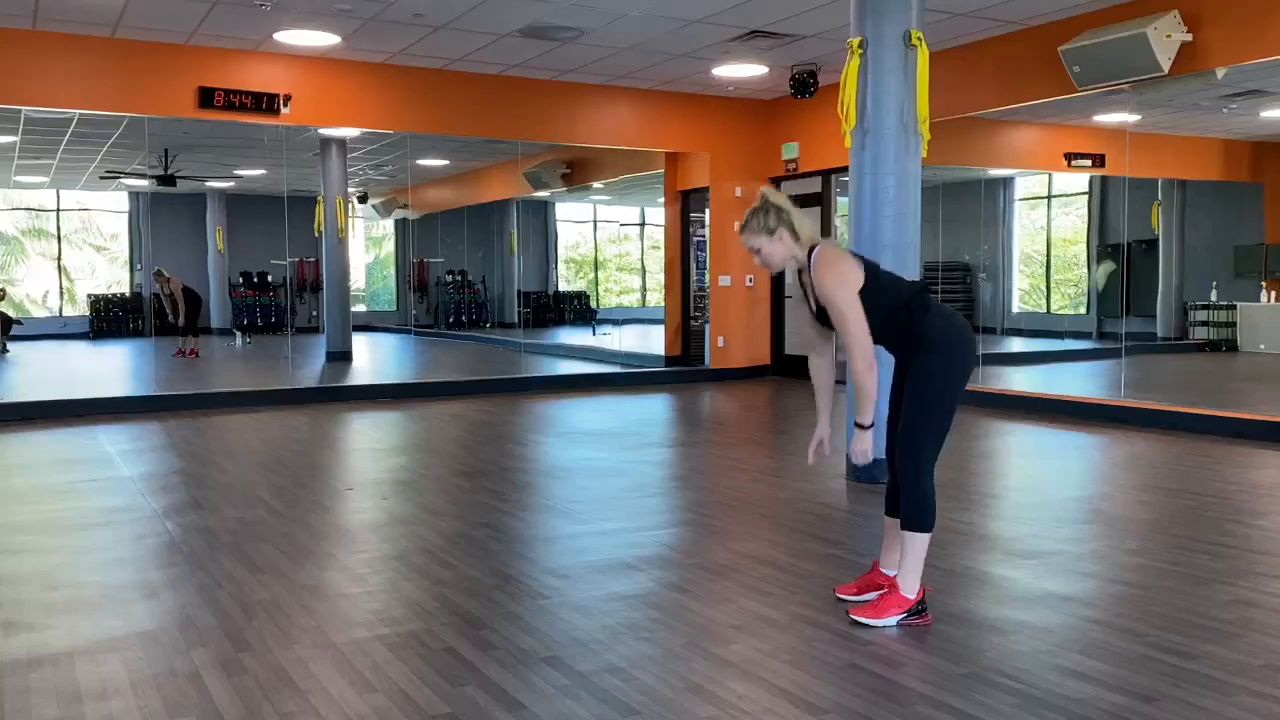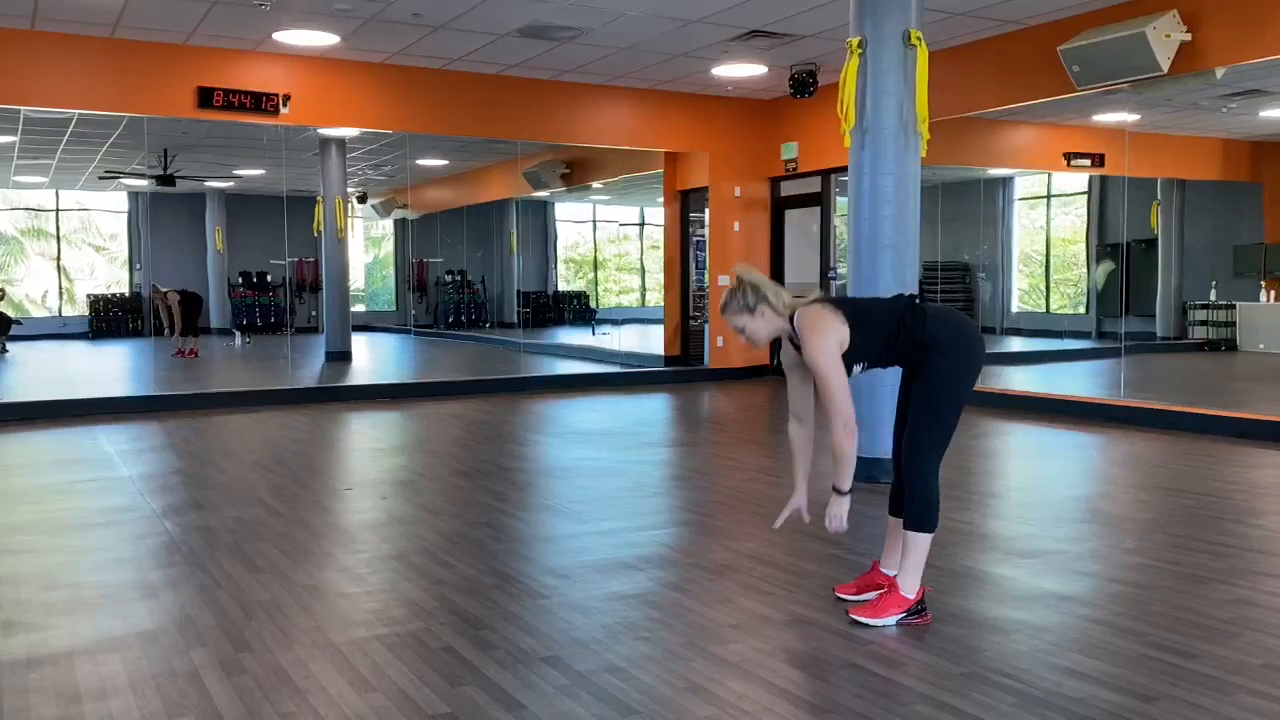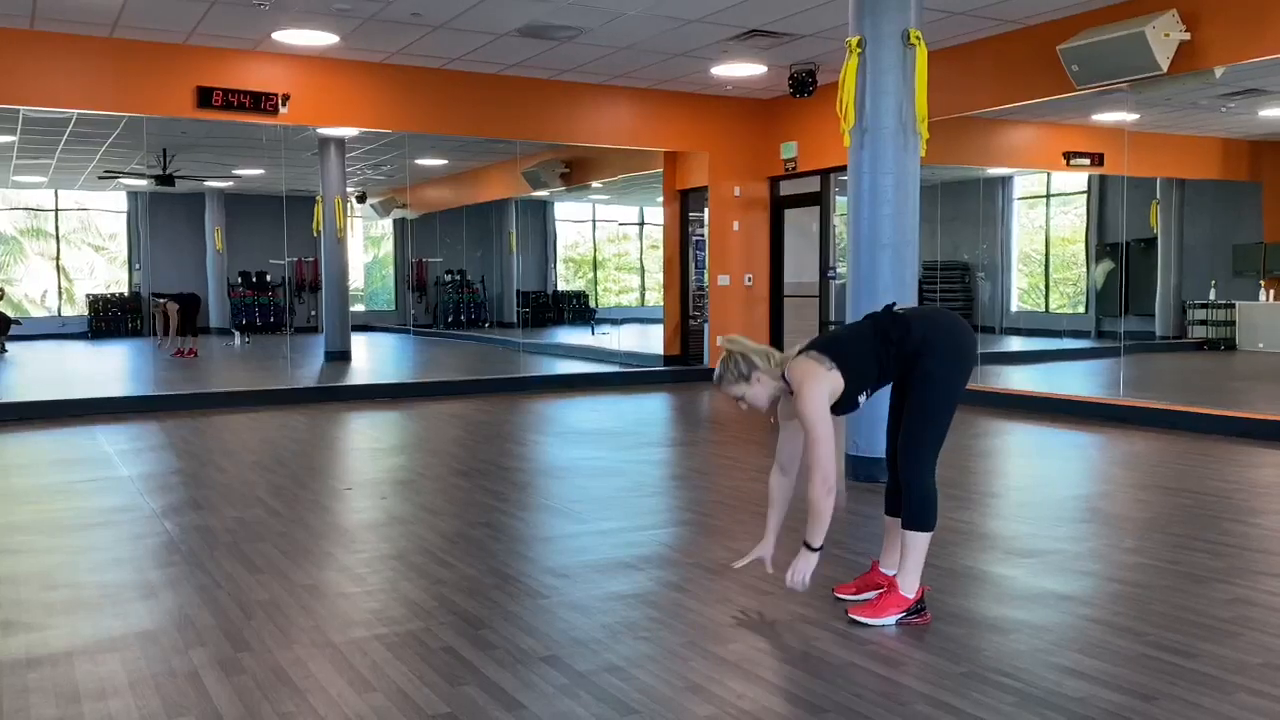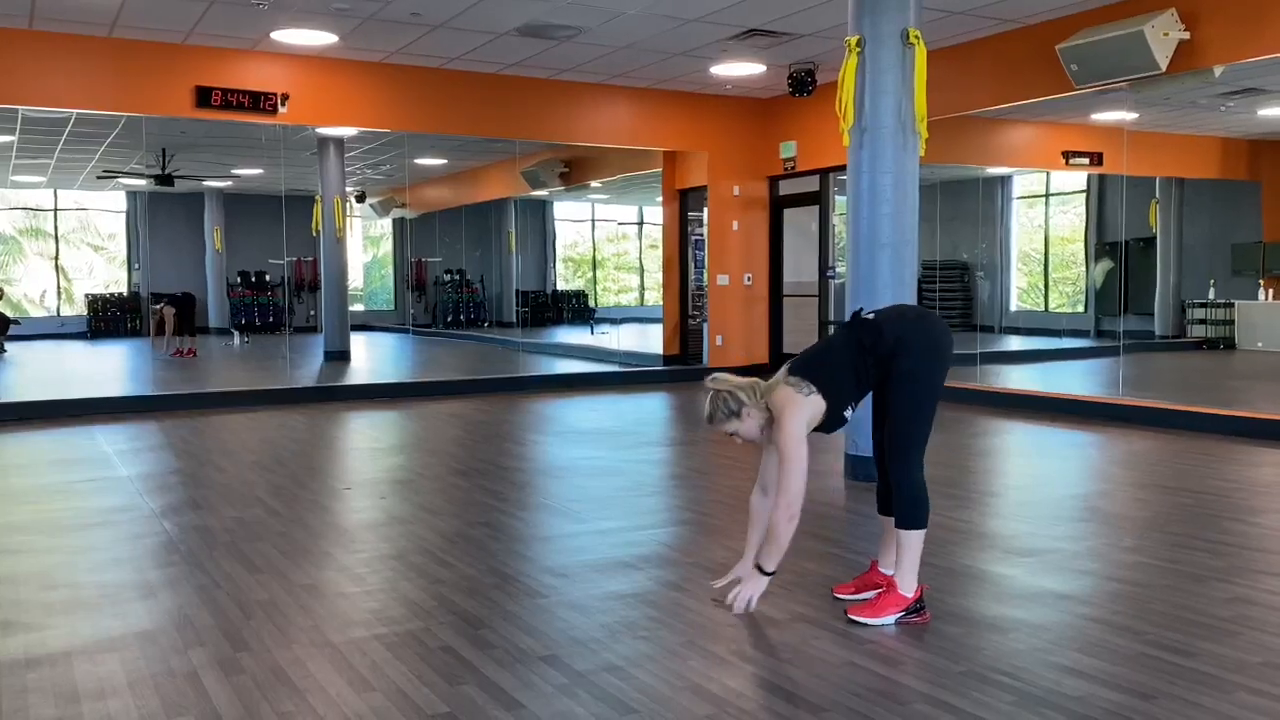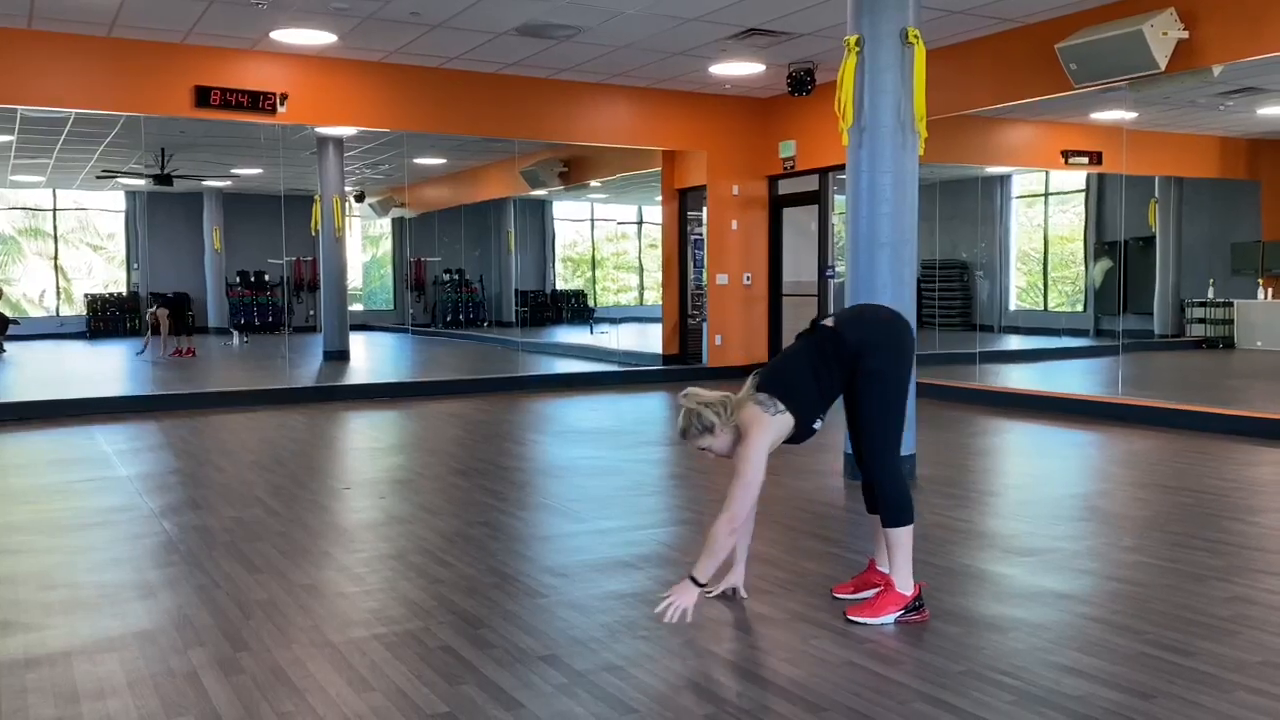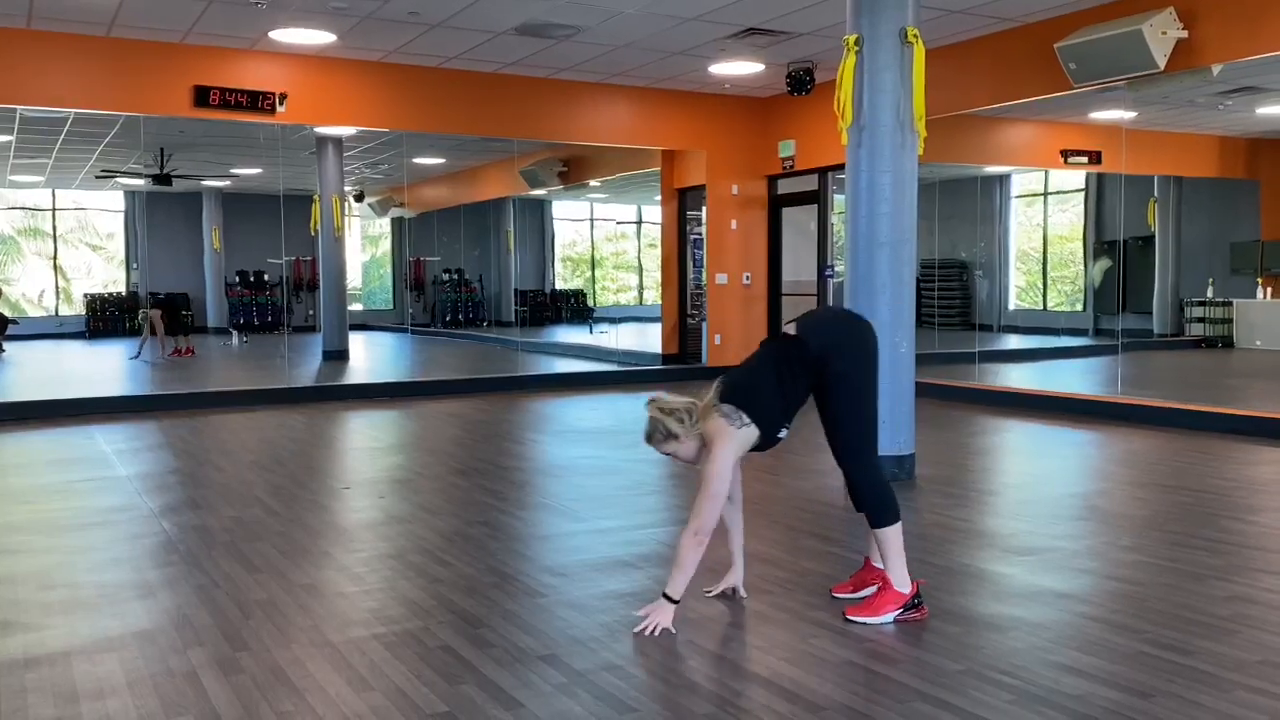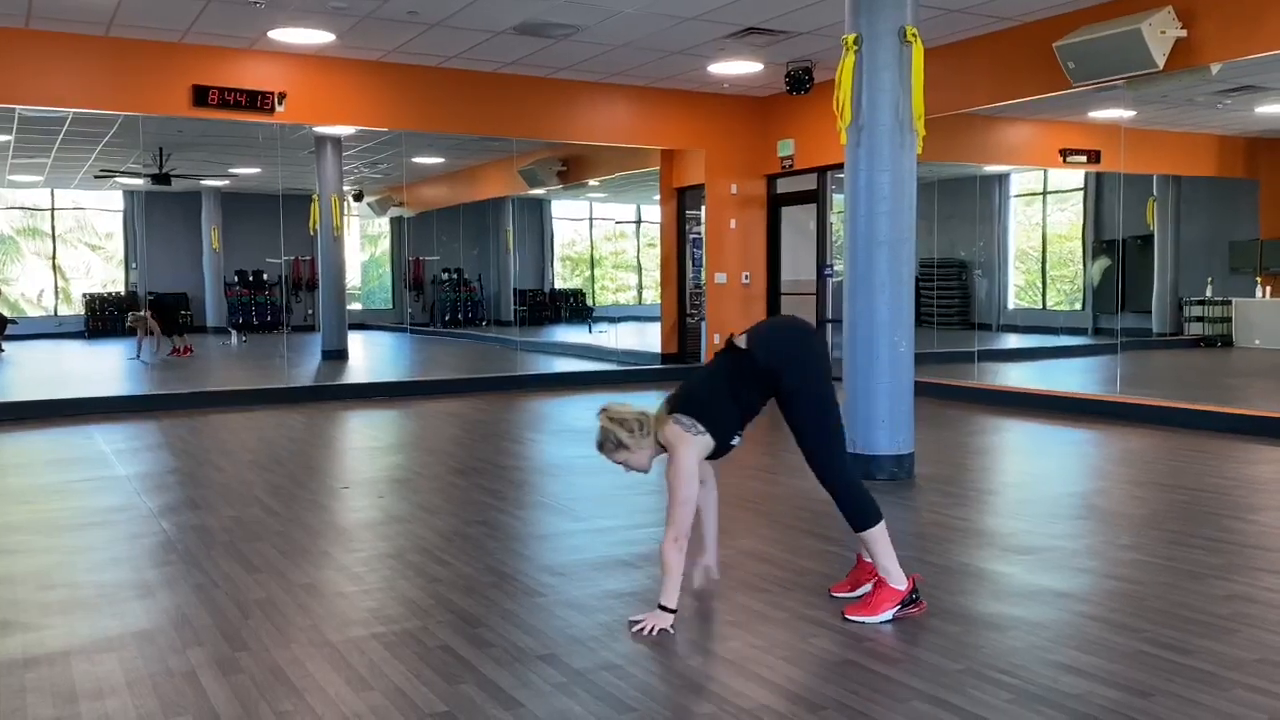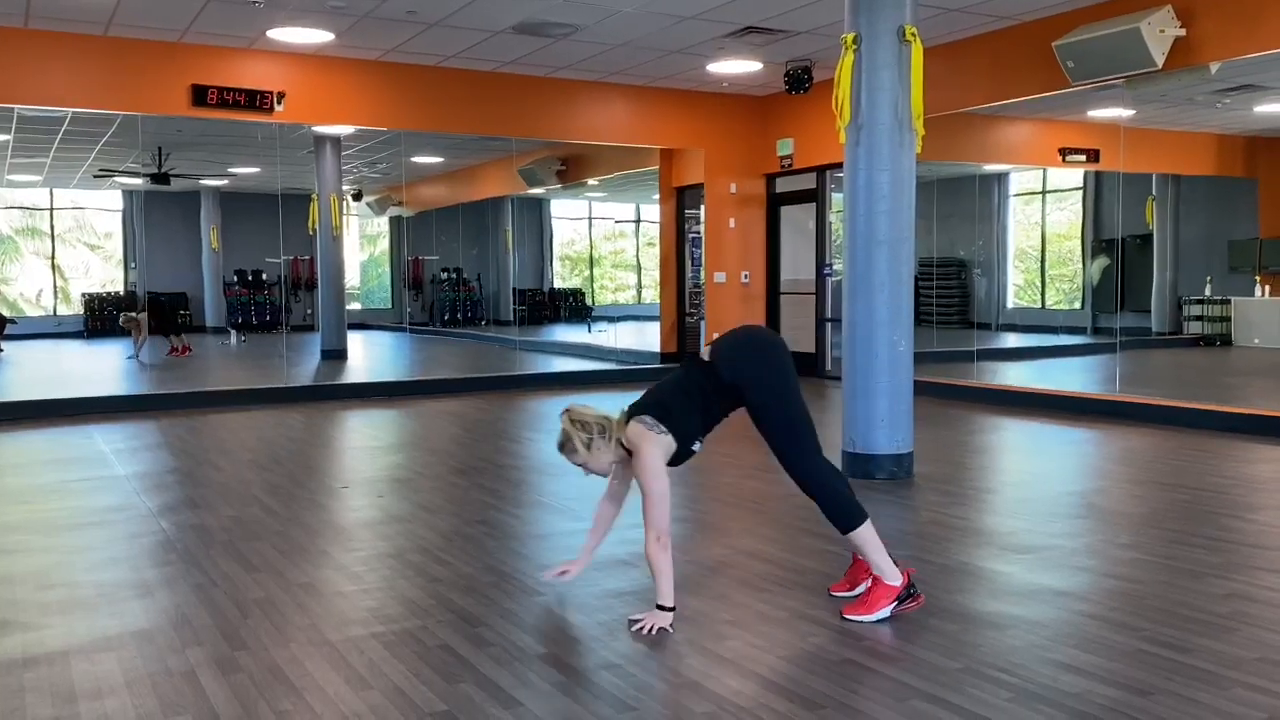
dt=0.2s
person 1, frame 1
left shoulder: (829, 272)
right shoulder: (805, 276)
left elbow: (862, 358)
right elbow: (820, 353)
left wrist: (862, 427)
right wrist: (823, 421)
left hip: (943, 347)
right hip: (913, 350)
left knee: (914, 464)
right knee: (898, 462)
left ankle: (908, 596)
right ankle: (887, 572)
person 1, frame 2
left shoulder: (814, 334)
right shoulder: (792, 339)
left elbow: (844, 425)
right elbow: (799, 419)
left wrist: (841, 492)
right wrist: (800, 489)
left hip: (952, 349)
right hip: (924, 355)
left knee: (918, 464)
right knee: (903, 461)
left ankle: (908, 595)
right ankle: (886, 572)
person 1, frame 3
left shoulder: (808, 386)
right shoulder: (789, 388)
left elbow: (824, 483)
right elbow: (783, 469)
left wrist: (811, 550)
right wrist: (768, 541)
left hip: (943, 345)
right hip: (918, 352)
left knee: (914, 466)
right knee: (897, 463)
left ankle: (907, 595)
right ankle: (886, 571)
person 1, frame 4
left shoulder: (790, 415)
right shoulder: (773, 410)
left elbow: (788, 510)
right elbow: (765, 492)
left wrist: (763, 574)
right wrist: (748, 561)
left hip: (919, 343)
right hip: (895, 347)
left knee: (902, 465)
right knee: (886, 463)
left ankle: (906, 593)
right ankle: (885, 571)
person 1, frame 5
left shoulder: (756, 430)
right shoulder: (740, 418)
left elbow: (731, 521)
right elbow: (738, 507)
left wrist: (694, 583)
right wrist: (738, 568)
left hip: (880, 340)
right hip: (858, 342)
left knee: (881, 464)
right knee: (867, 461)
left ankle: (904, 592)
right ankle: (883, 569)
person 1, frame 6
left shoulder: (721, 438)
right shoulder: (711, 418)
left elbow: (698, 532)
right elbow: (730, 497)
left wrist: (669, 601)
right wrist: (737, 569)
left hip: (843, 344)
right hip: (820, 343)
left knee: (859, 464)
right knee: (851, 463)
left ankle: (902, 590)
right ankle: (877, 567)
person 1, frame 7
left shoulder: (680, 443)
right shoulder: (666, 425)
left elbow: (677, 536)
right elbow: (703, 483)
left wrist: (667, 608)
right wrist: (710, 552)
left hip: (791, 353)
right hip: (776, 347)
left knee: (831, 469)
right knee: (828, 465)
left ankle: (897, 586)
right ankle: (869, 564)
person 1, frame 8
left shoulder: (644, 444)
right shoulder: (627, 433)
left elbow: (658, 535)
right elbow: (612, 499)
left wrist: (665, 607)
right wrist: (582, 559)
left hip: (753, 363)
right hip: (741, 357)
left knee: (808, 471)
right knee: (808, 467)
left ankle: (893, 582)
right ankle: (865, 560)
